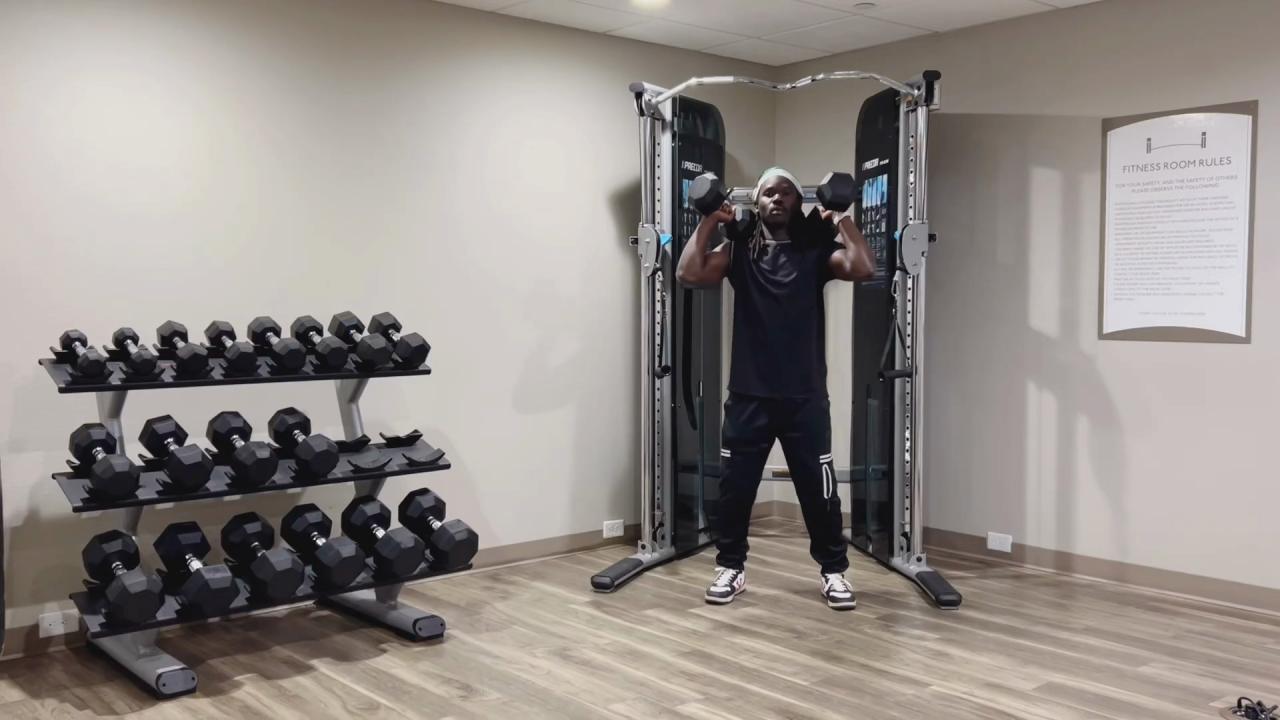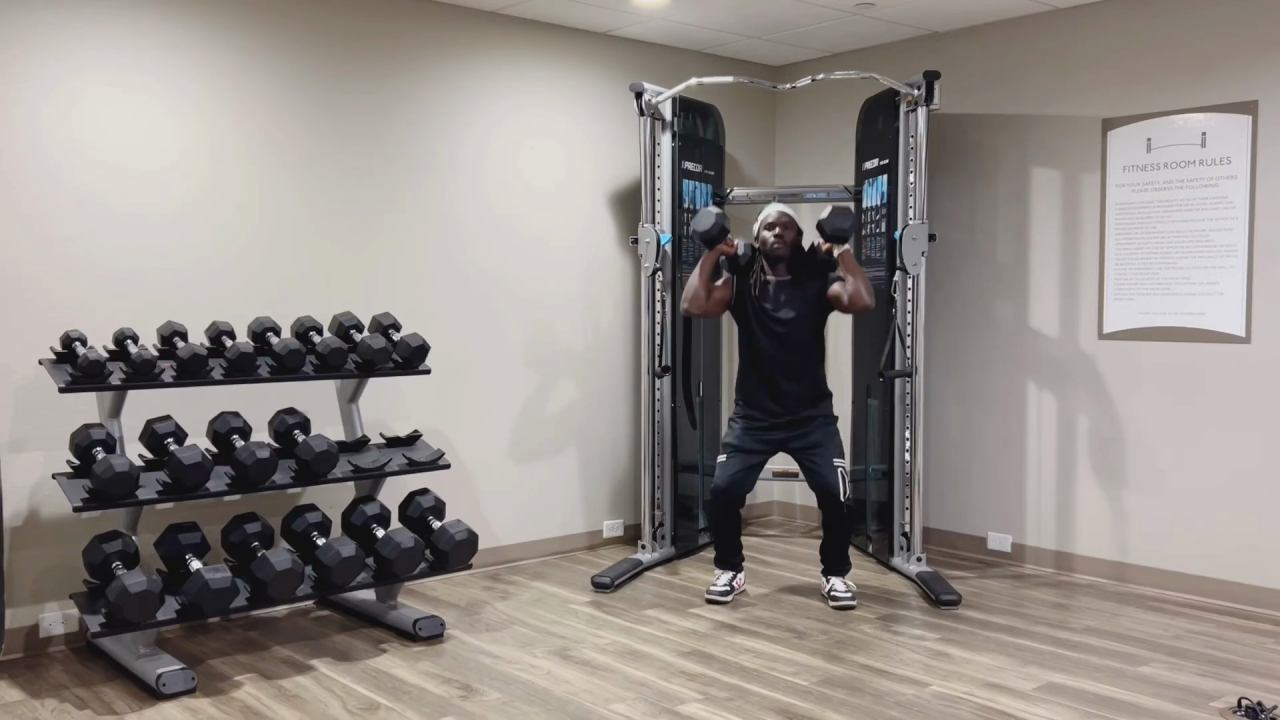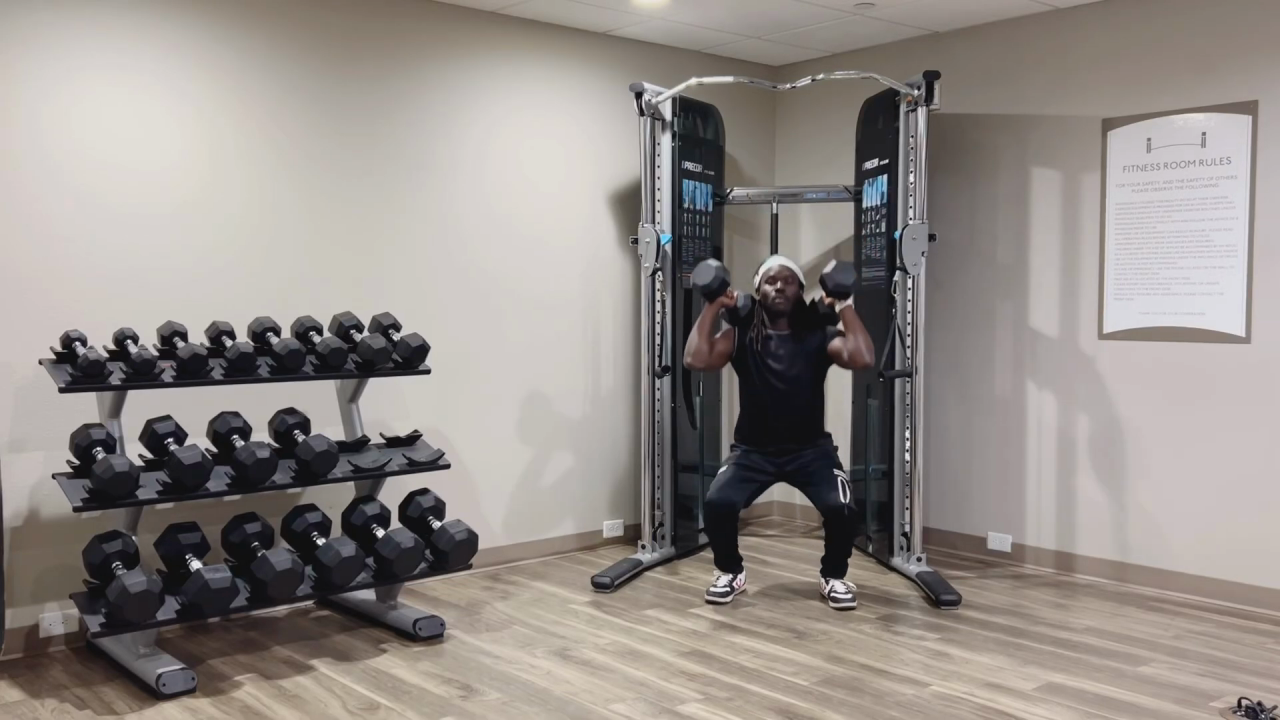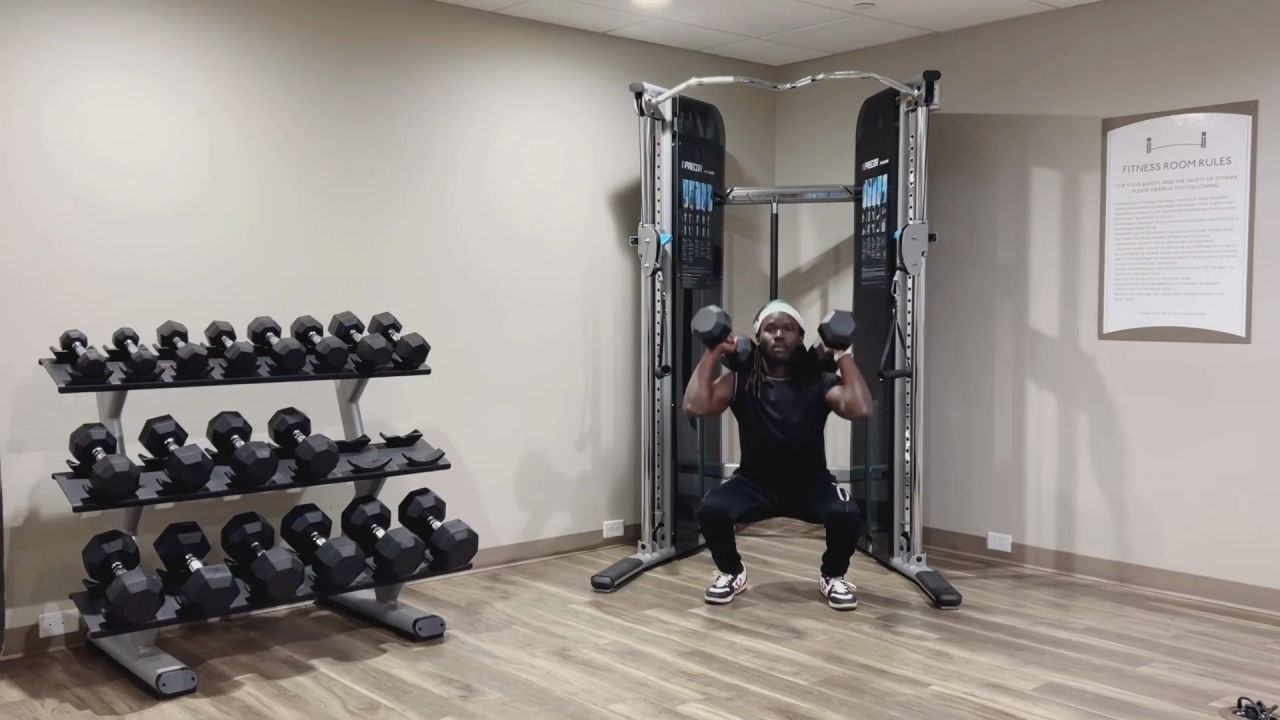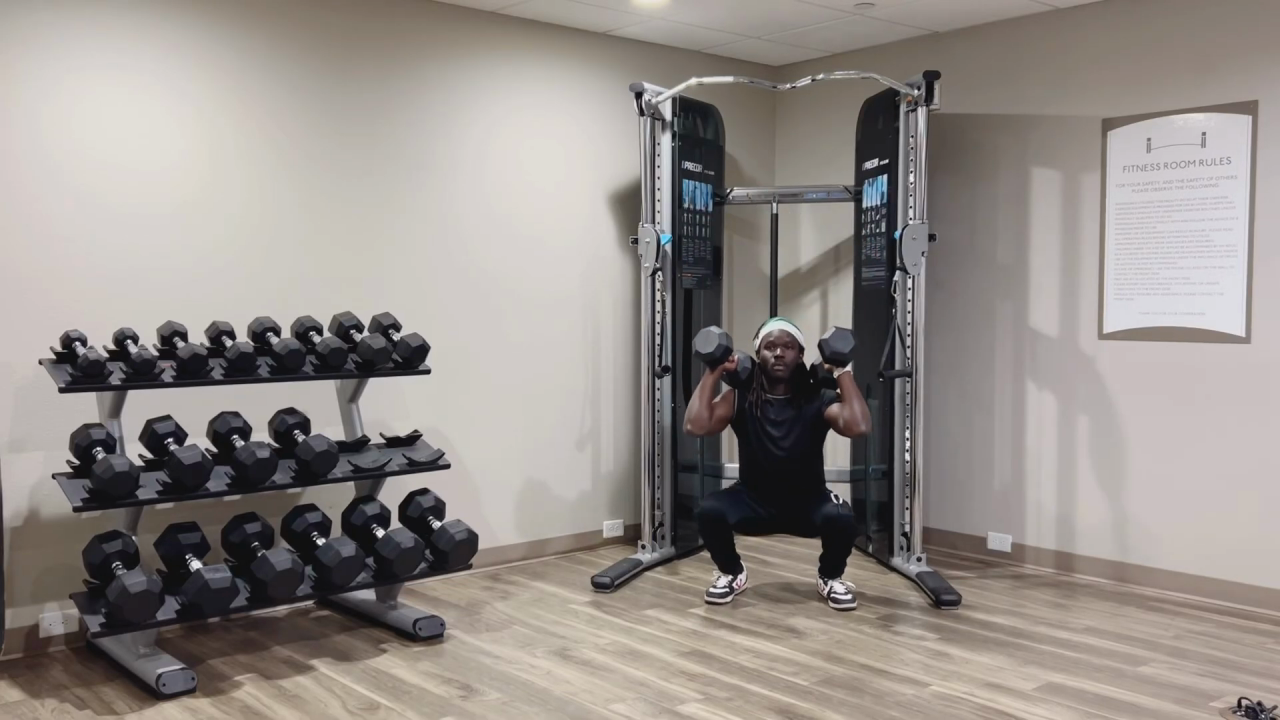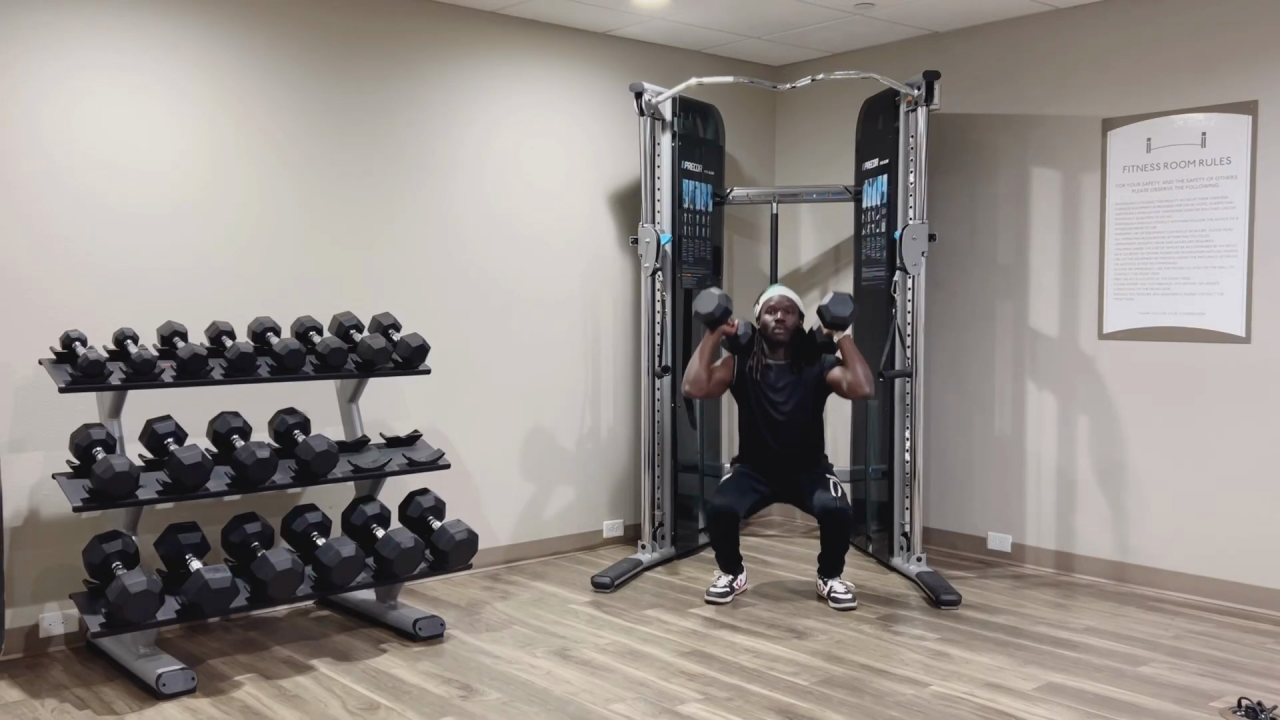
dt=0.3s
person 1, frame 1
left shoulder: (817, 250)
right shoulder: (738, 251)
left elbow: (863, 267)
right elbow: (689, 273)
left wrist: (841, 218)
right wrist: (709, 221)
left hip: (805, 395)
right hip: (748, 395)
left knee: (818, 487)
right knee: (735, 485)
left ankle: (833, 572)
right ankle: (730, 569)
person 1, frame 2
left shoulder: (818, 283)
right shoulder: (740, 284)
left elbow: (863, 301)
right elbow: (693, 306)
left wrist: (842, 251)
right wrist: (712, 255)
left hip: (810, 415)
right hip: (753, 415)
left knee: (835, 492)
right knee: (724, 490)
left ankle: (835, 574)
right ankle: (729, 570)
person 1, frame 3
left shoulder: (819, 337)
right shoulder: (740, 336)
left elbow: (863, 359)
right elbow: (696, 359)
left wrist: (844, 307)
right wrist: (712, 307)
left hip: (810, 449)
right hip: (753, 450)
left knee: (840, 507)
right knee: (717, 502)
left ankle: (834, 575)
right ankle: (730, 571)
person 1, frame 4
left shoulder: (819, 382)
right shoulder: (740, 381)
left elbow: (859, 409)
right elbow: (696, 406)
left wrist: (843, 355)
right wrist: (712, 354)
left hip: (810, 484)
right hip: (754, 483)
left knee: (845, 514)
right knee: (712, 509)
left ankle: (833, 576)
right ankle: (731, 572)
person 1, frame 5
left shoulder: (818, 400)
right shoulder: (740, 399)
left elbow: (859, 427)
right elbow: (695, 426)
left wrist: (842, 373)
right wrist: (713, 373)
left hip: (807, 500)
right hip: (754, 499)
left knee: (839, 518)
right knee: (709, 511)
left ankle: (831, 577)
right ankle: (731, 573)
person 1, frame 6
left shoulder: (818, 365)
right shoulder: (740, 364)
left elbow: (863, 389)
right elbow: (693, 387)
left wrist: (842, 336)
right wrist: (712, 335)
left hip: (809, 473)
right hip: (753, 471)
left knee: (836, 509)
right knee: (720, 507)
left ankle: (830, 577)
right ankle: (731, 573)
